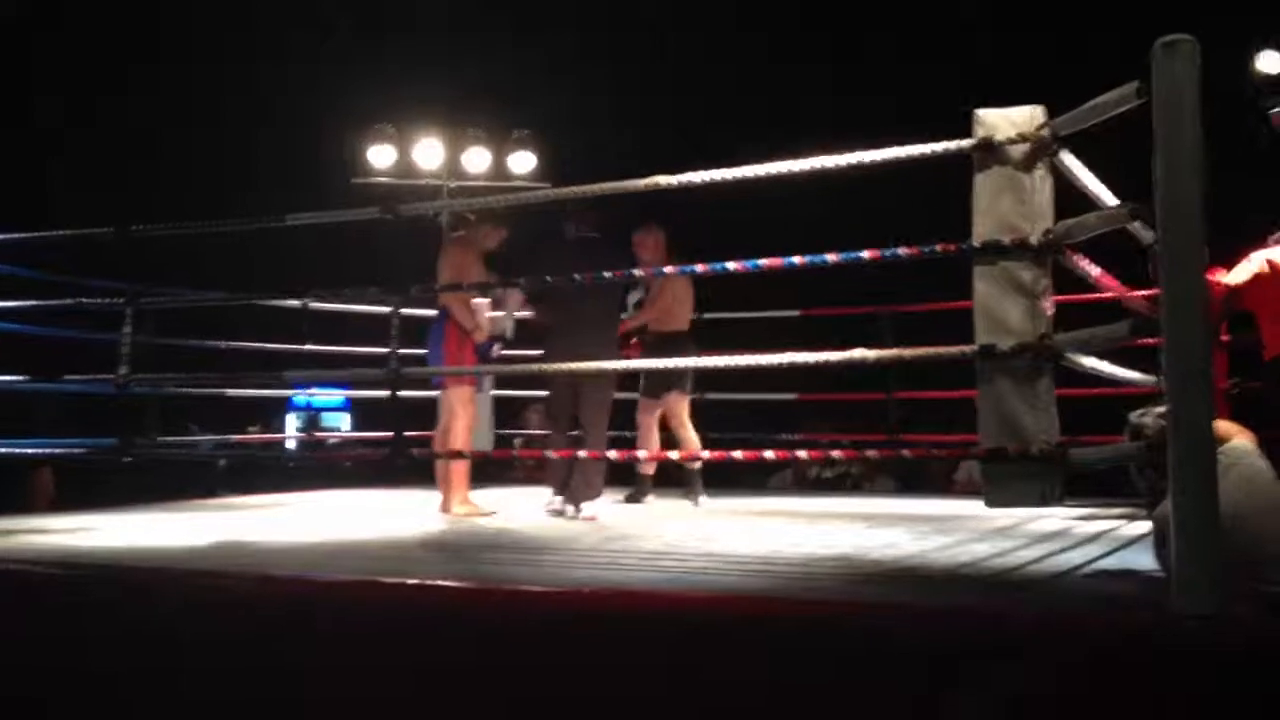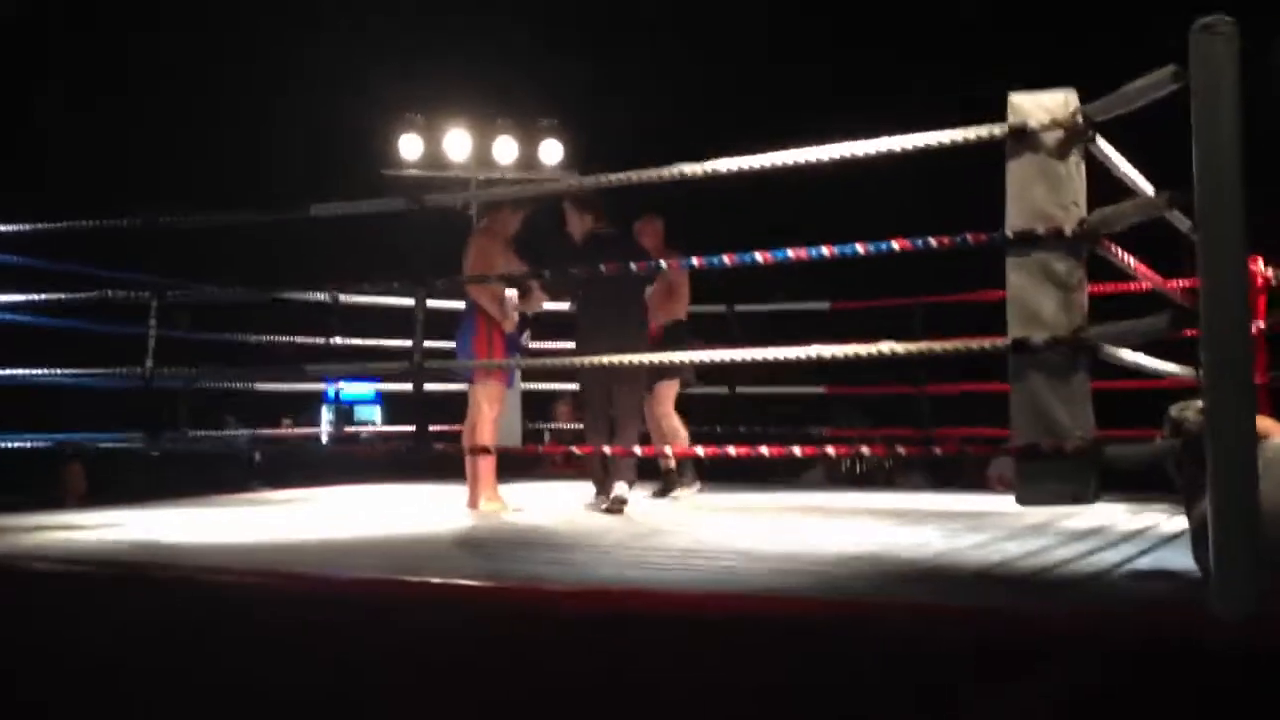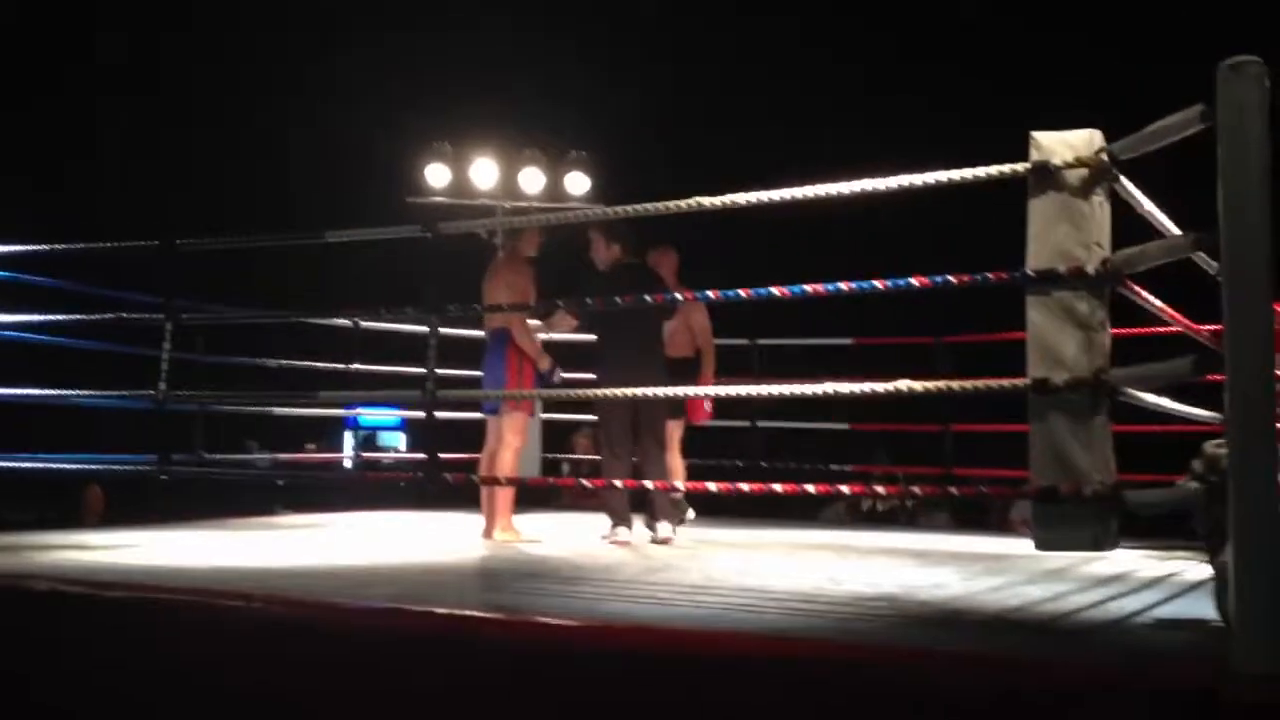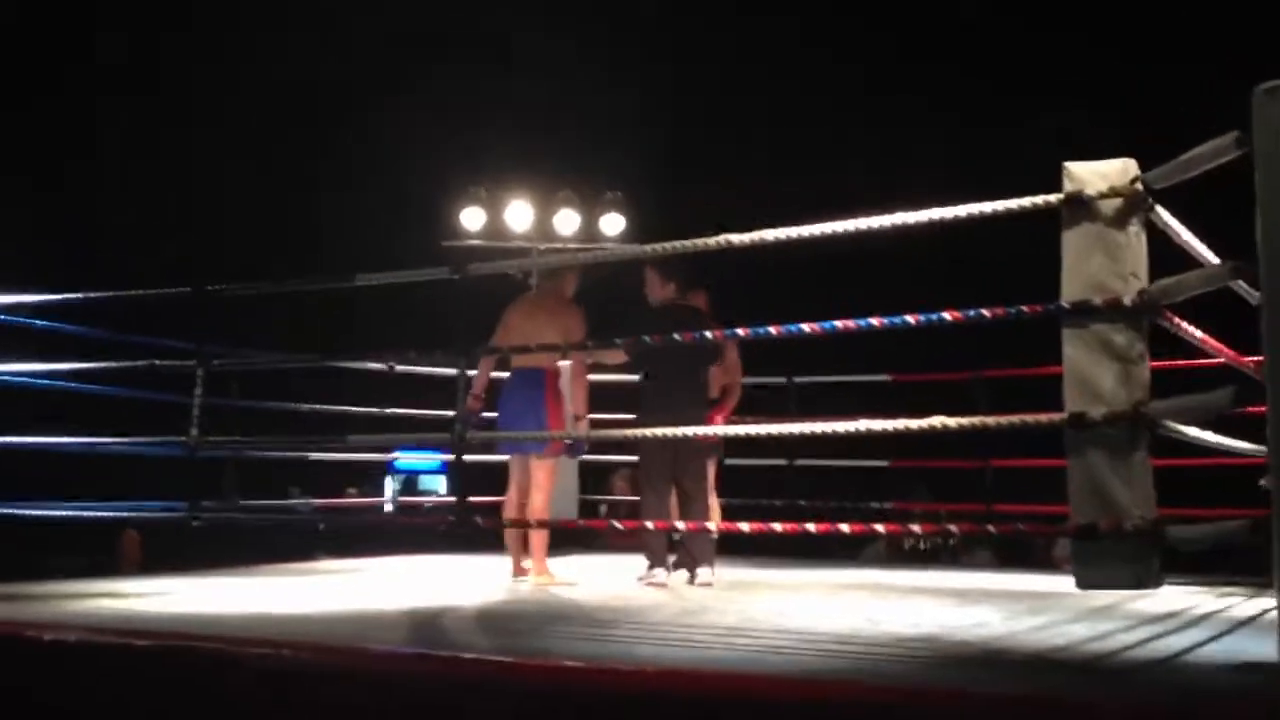
dt=0.4s
person 1, frame 1
left shoulder: (557, 252)
right shoulder: (617, 255)
left hip: (562, 345)
right hip: (601, 347)
left knee: (559, 421)
right knee: (594, 424)
left ankle: (561, 493)
right ankle: (587, 498)
person 1, frame 2
left shoulder: (584, 253)
right shoulder: (632, 248)
right elbow: (650, 284)
left hip: (595, 343)
right hip: (631, 342)
left knee: (597, 417)
right knee: (626, 415)
left ankle: (604, 489)
right ankle: (620, 481)
person 1, frame 3
left shoulder: (608, 282)
right shoulder: (653, 279)
left elbow: (570, 320)
right elbow: (667, 315)
left hip: (615, 375)
right hip: (651, 374)
left knee: (616, 449)
right knee: (653, 447)
left ankle: (620, 524)
right ankle: (663, 521)
person 1, frame 4
left shoulder: (658, 320)
right shoulder: (701, 321)
left elbow: (623, 354)
right elbow: (714, 358)
left hip: (658, 415)
right hip: (693, 415)
left knee: (655, 490)
right knee: (694, 489)
left ankle: (658, 566)
right ankle: (702, 565)
person 2, frame 1
left shoulder: (462, 248)
right shoulder: (463, 246)
right elbow: (453, 294)
right wrist: (478, 332)
left hip: (453, 331)
right hip: (456, 332)
left knee: (448, 419)
right knee: (463, 415)
left ankle: (448, 497)
right ankle: (459, 498)
person 2, frame 2
left shoulder: (498, 244)
right shoulder: (487, 236)
left elbow: (528, 275)
right elbow: (476, 284)
right wrist: (507, 321)
left hip: (488, 324)
right hip: (485, 324)
left knee: (476, 413)
right knee: (489, 411)
left ankle: (475, 493)
right ankle: (487, 495)
person 2, frame 3
left shoulder: (497, 267)
right shoulder: (518, 267)
right elbow: (517, 321)
right wrist: (542, 359)
left hip: (495, 351)
right hip: (513, 354)
left knee: (494, 443)
right knee: (512, 441)
left ankle: (490, 523)
right ankle: (503, 525)
person 2, frame 4
left shoulder: (518, 306)
right shoulder: (569, 312)
left elbow: (491, 352)
right elbow: (578, 370)
left wrist: (475, 395)
right wrist: (580, 418)
left hip: (513, 389)
right hip: (542, 390)
left knee: (517, 483)
right knee: (541, 485)
left ankle: (517, 561)
right ankle: (539, 569)
person 3, frame 1
left shoulder: (672, 276)
right shoulder: (657, 278)
left elbow: (651, 312)
left wrist: (616, 328)
right wrist: (640, 342)
left hip: (673, 350)
right hip: (658, 351)
left knee: (678, 419)
right knee: (645, 419)
left ankle: (695, 486)
right ankle: (643, 487)
person 3, frame 2
left shoulder: (672, 262)
left elbow: (673, 300)
left wrist: (650, 327)
left hip: (671, 339)
right hip: (653, 342)
left knee: (663, 408)
right knee: (652, 414)
left ankle: (686, 472)
right ankle: (669, 480)
person 3, frame 3
left shoulder: (689, 302)
left elbow: (707, 346)
left wrist: (705, 386)
left hip: (679, 376)
left knee: (669, 446)
right knee: (665, 447)
left ankle: (673, 507)
right ankle: (678, 506)
person 3, frame 4
left shoulder: (721, 340)
left elbow: (735, 385)
left wrist: (721, 413)
left hip: (707, 415)
left knee: (705, 488)
right knee: (675, 486)
